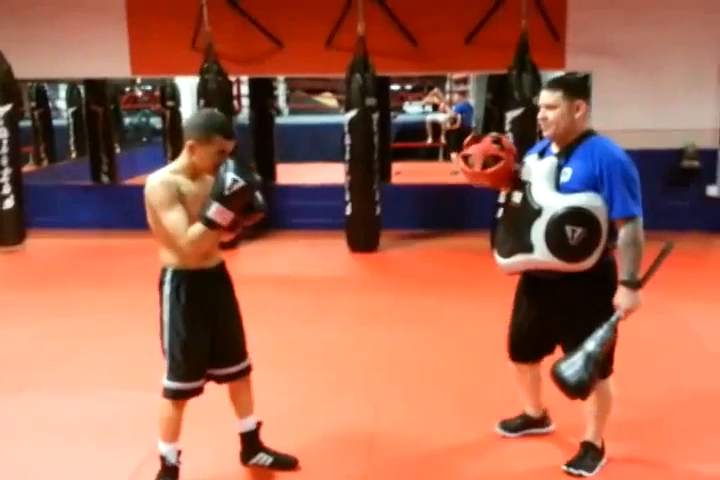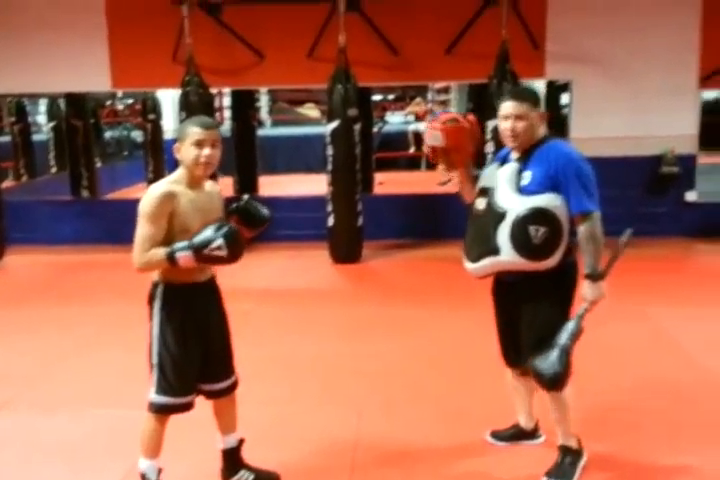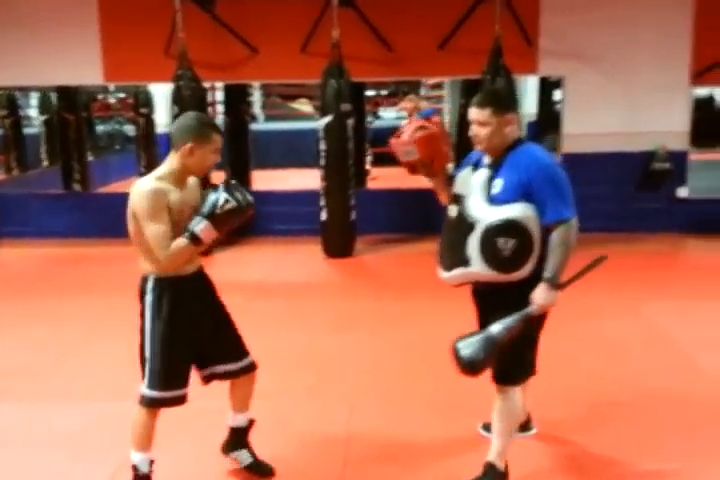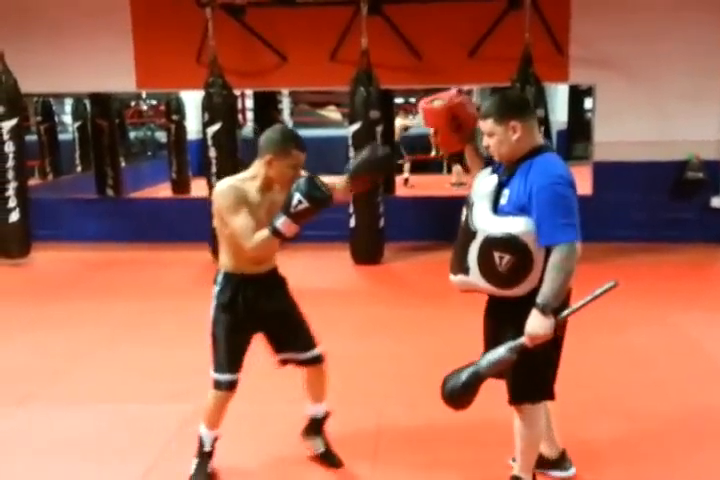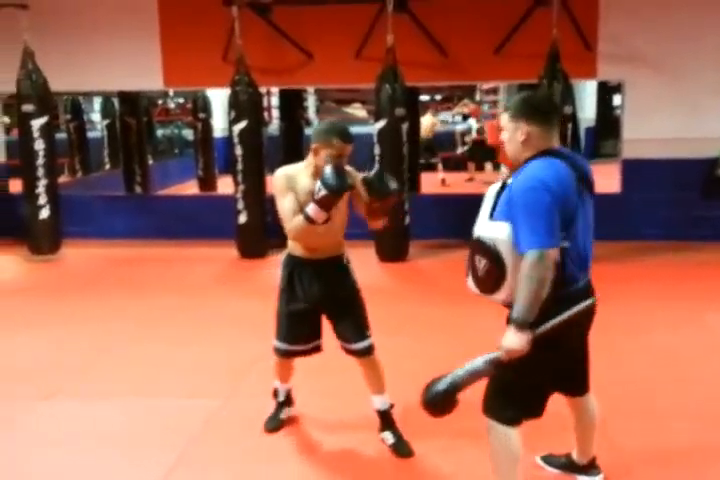
dt=0.5s
person 1, frame 1
left shoulder: (607, 158)
right shoulder: (538, 151)
left elbow: (630, 226)
left wrist: (629, 284)
right wrist: (500, 180)
left hip: (585, 281)
right hip: (537, 276)
left knee: (591, 367)
right knee: (523, 350)
left ankle: (593, 444)
right ankle: (534, 414)
person 1, frame 2
left shoulder: (562, 159)
right shoulder: (501, 159)
left elbow: (588, 221)
right elbow: (477, 198)
left wrist: (592, 276)
right wrist: (460, 164)
left hip: (548, 280)
right hip: (508, 278)
right knee: (516, 360)
left ankle: (570, 446)
right ankle: (527, 425)
person 1, frame 3
left shoulder: (537, 165)
right shoulder: (477, 159)
left elbow: (565, 227)
right elbow: (451, 197)
left wrist: (550, 283)
right wrist: (434, 169)
left hip: (522, 288)
right hip: (487, 283)
left knee: (507, 374)
right knee: (506, 363)
right ankle: (518, 419)
person 1, frame 4
left shoulder: (548, 177)
right shoulder: (509, 164)
left elbow: (567, 248)
right elbow: (483, 177)
left wrist: (545, 310)
right wrist: (466, 145)
left hip: (530, 304)
right hip: (503, 296)
left knee: (526, 393)
right knee: (525, 384)
person 1, frame 5
left shoulder: (531, 183)
right shoulder: (573, 167)
left elbow: (538, 259)
left wrist: (521, 325)
left hip: (544, 312)
right hip: (575, 301)
left knee: (501, 412)
right knee: (575, 387)
person 2, frame 1
left shoulder: (214, 178)
right shoulder: (162, 185)
right elbow: (188, 245)
left wrist: (240, 214)
right wrist: (221, 204)
left hip: (217, 278)
right hip: (183, 286)
left knee: (238, 368)
right knee: (179, 384)
left ankle: (251, 447)
person 2, frame 2
left shoulder: (213, 191)
right shoulder: (160, 197)
right elbow: (141, 259)
left wrist: (241, 229)
right wrist: (194, 250)
left hip: (208, 295)
right hip: (174, 300)
left knee: (224, 385)
right knee: (165, 399)
person 2, frame 3
left shoulder: (193, 184)
right shoulder: (149, 192)
right elbow: (169, 255)
left wrist: (223, 216)
right wrist: (209, 219)
left hip: (198, 285)
right hip: (164, 294)
left knee: (243, 365)
right knee: (155, 395)
left ankle: (236, 443)
person 2, frame 4
left shoulder: (288, 182)
right shoulder: (229, 192)
left elbow: (337, 192)
right elbow: (253, 246)
left wrist: (360, 172)
right wrist: (292, 217)
left hip: (270, 283)
right hip: (235, 289)
left knee: (313, 361)
right knee: (225, 384)
left ankle: (315, 433)
person 2, frame 5
left shoulder: (348, 177)
right shoulder: (285, 177)
left elbow: (376, 222)
right elbow: (293, 231)
left wrist: (381, 200)
right wrist: (320, 203)
left hip: (336, 269)
right hip: (298, 271)
left knee: (364, 349)
right knee: (285, 351)
left ankle: (387, 423)
right ankle: (283, 401)
